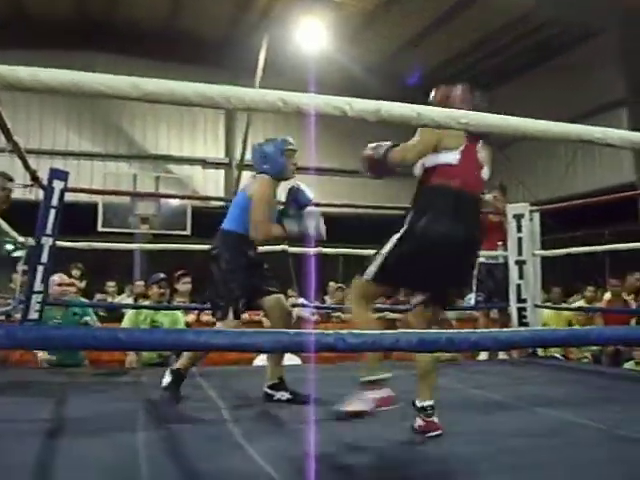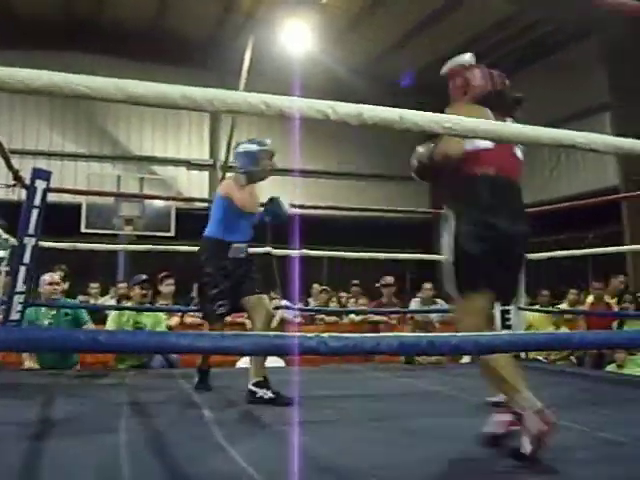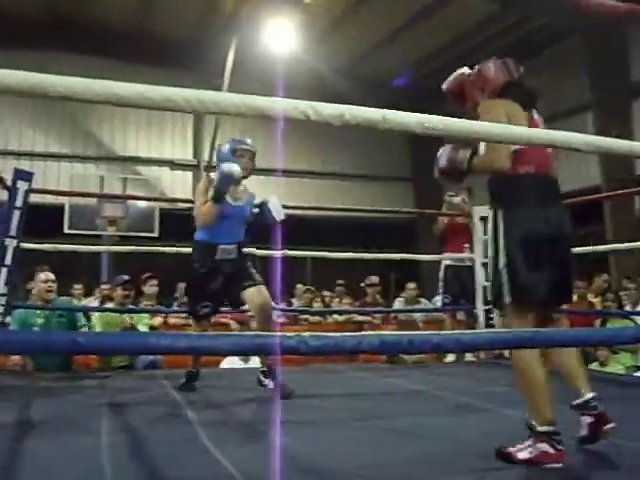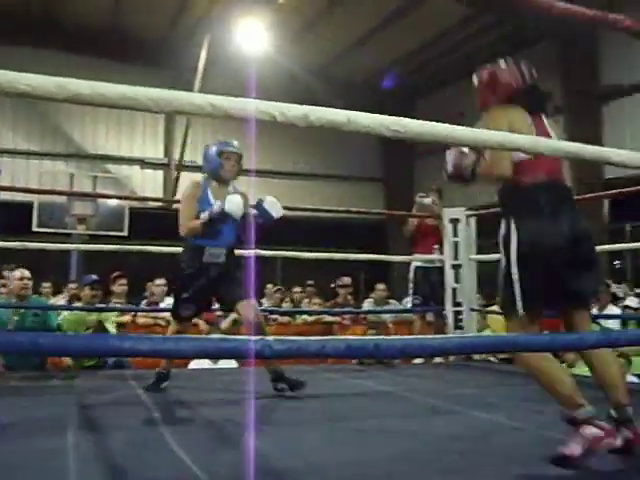
dt=0.2s
person 1, frame 1
left shoulder: (439, 130)
right shoulder: (482, 149)
left elbow: (405, 156)
left wrist: (381, 153)
left hip: (429, 223)
right hip: (465, 233)
left knee: (359, 296)
right knee: (423, 324)
left ankle: (375, 385)
right ankle: (426, 410)
person 1, frame 2
left shoulder: (465, 109)
right shoulder: (509, 124)
left elbow: (449, 149)
left wrist: (426, 159)
left hip: (473, 218)
right hip: (510, 222)
left knee: (470, 324)
right knee: (479, 319)
left ankle: (529, 407)
right ankle: (510, 408)
person 1, frame 3
left shoulder: (493, 108)
right shoulder: (529, 113)
left elbow: (499, 161)
left wrist: (461, 161)
left hip: (520, 217)
right hip: (553, 216)
left knee: (518, 329)
right knee: (546, 322)
left ankle: (545, 438)
right ankle: (589, 405)
person 1, frame 4
left shoulder: (498, 116)
right shoulder: (543, 121)
left elbow: (501, 169)
left wrist: (469, 165)
left hip: (531, 228)
right hip: (569, 223)
right knee: (580, 328)
left ankle: (587, 422)
person 2, frame 1
left shoulder: (265, 185)
right shoulder: (264, 183)
left elbow: (266, 227)
right elbow: (259, 233)
left wrist: (290, 211)
right wrist: (296, 227)
left hip: (246, 255)
right hip: (231, 254)
left knee: (282, 313)
right knee: (228, 326)
left ankle: (274, 385)
right ankle: (177, 372)
person 2, frame 2
left shoulder: (248, 186)
right shoulder: (231, 182)
right elbow: (249, 206)
left wrist: (269, 215)
right wrist: (246, 172)
left hip: (239, 258)
right hip: (216, 258)
left knee: (263, 313)
right knee: (216, 324)
left ankle: (258, 385)
right ankle: (204, 368)
person 2, frame 3
left shoulder: (248, 195)
right shoulder: (209, 183)
right elbow: (201, 221)
left wrist: (261, 217)
right wrist: (218, 192)
left hip: (236, 259)
right hip: (207, 259)
left knee: (263, 304)
right knee: (201, 324)
left ankle: (268, 371)
right ankle: (193, 372)
person 2, frame 4
left shoulder: (239, 197)
right shoulder: (196, 189)
left elbow: (244, 233)
right elbow: (184, 230)
left wrist: (258, 218)
right wrist: (210, 217)
left hip: (227, 263)
right hip: (196, 263)
left knee: (254, 319)
right knee: (180, 324)
left ankle: (276, 375)
right ankle: (163, 372)
person 3, frame 1
left shoulder: (508, 215)
right shoulder: (484, 215)
left wrist: (503, 212)
left hip: (502, 262)
right hip: (485, 262)
left knee: (504, 306)
right knee: (483, 306)
right ankle: (484, 349)
person 3, frame 2
left shoulder: (489, 218)
right shoulder: (464, 217)
left elbow: (493, 236)
right elbow: (454, 231)
left wrist: (485, 215)
right wrist: (461, 208)
left hip: (484, 265)
right hip: (466, 264)
left knee: (486, 308)
right knee: (466, 309)
left ankle: (485, 350)
right ankle: (466, 351)
person 3, frame 3
right shoulder: (447, 217)
right elbow: (437, 231)
left wrist: (468, 213)
right wrist: (445, 207)
left hip: (467, 264)
right hip: (450, 264)
left knee: (469, 308)
right knee: (449, 308)
left ankle: (469, 350)
right ankle: (450, 351)
person 3, frame 4
left shoulder: (442, 219)
right shoulder: (417, 218)
right elbow: (407, 233)
left wrist: (439, 216)
right wrist: (416, 207)
left hip: (437, 265)
right hip: (420, 265)
left knee: (439, 308)
right knee: (418, 308)
